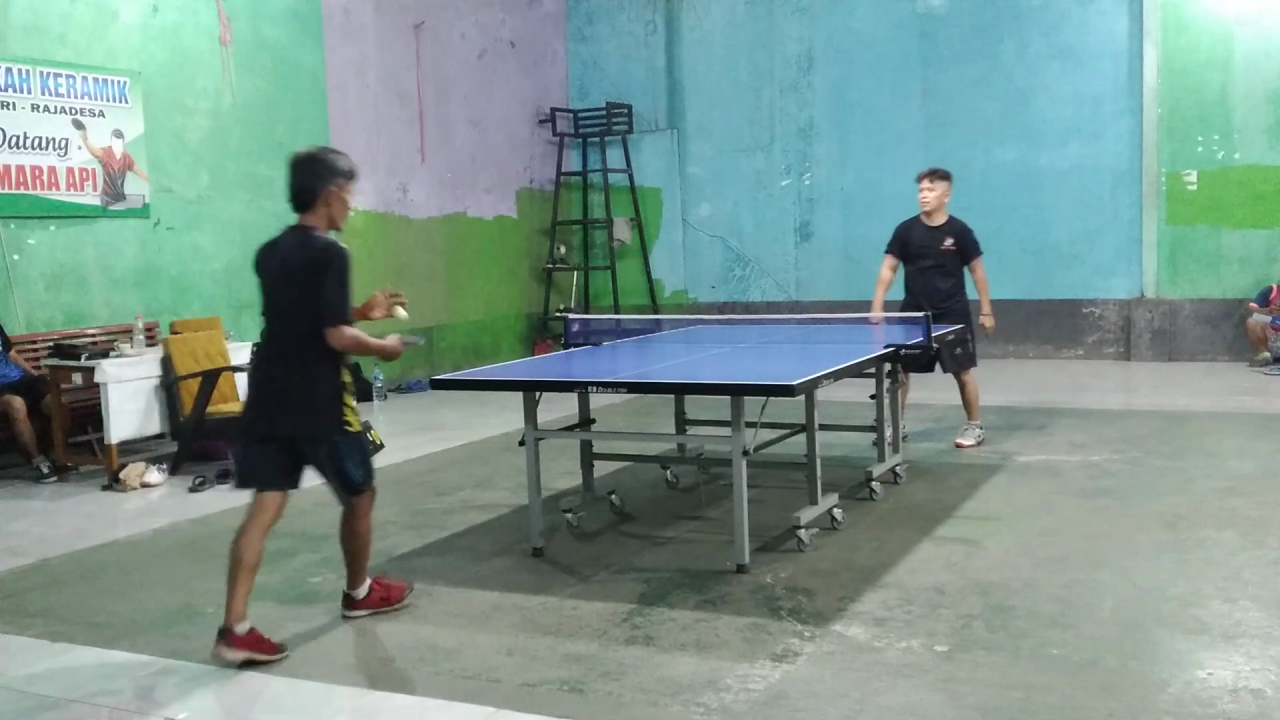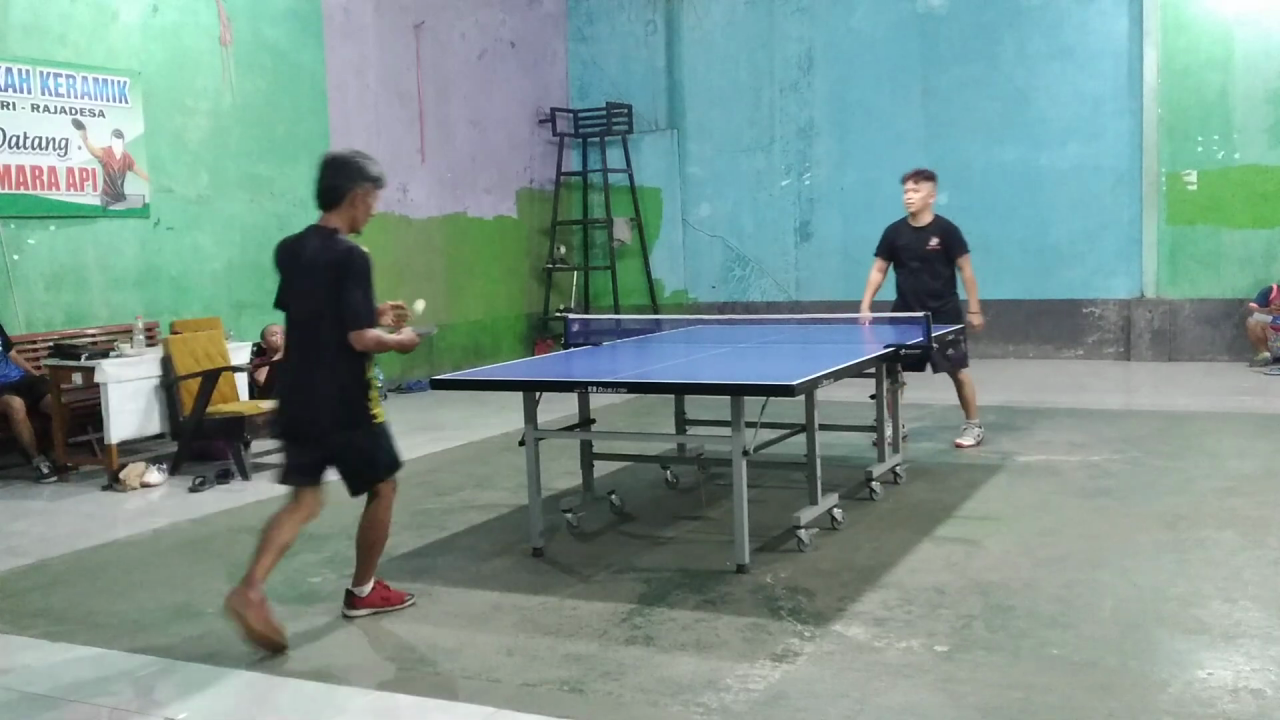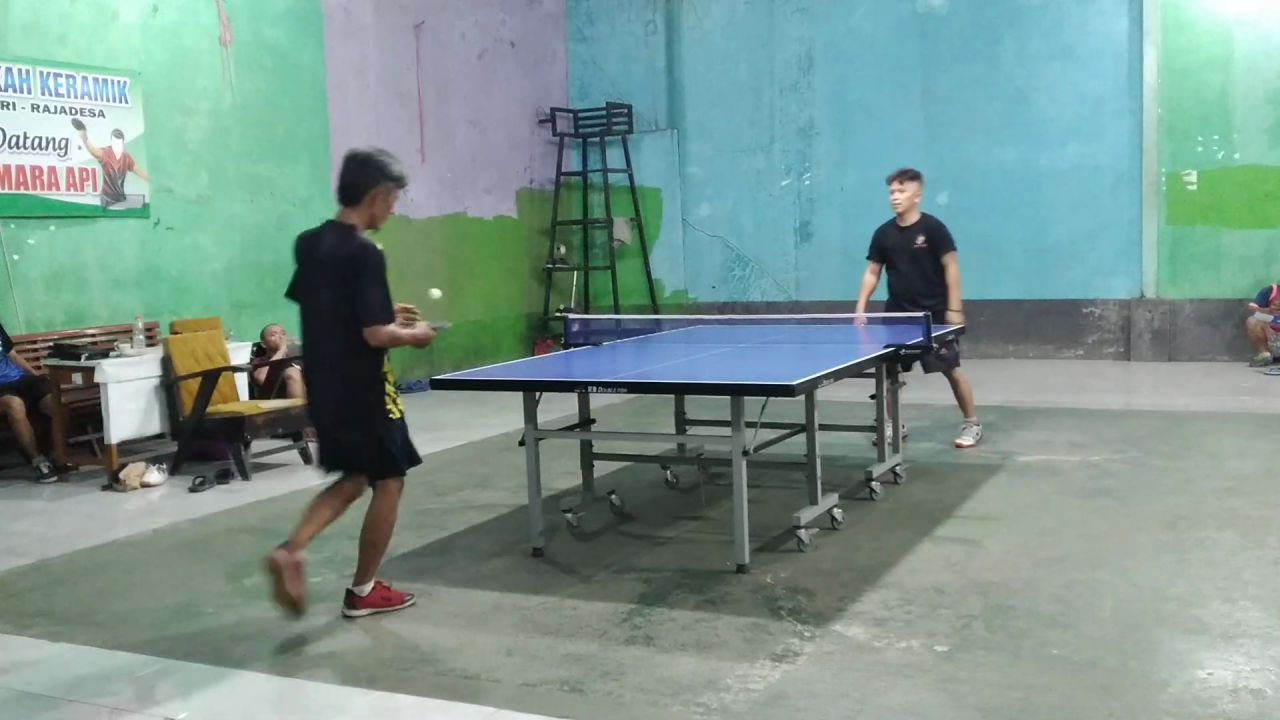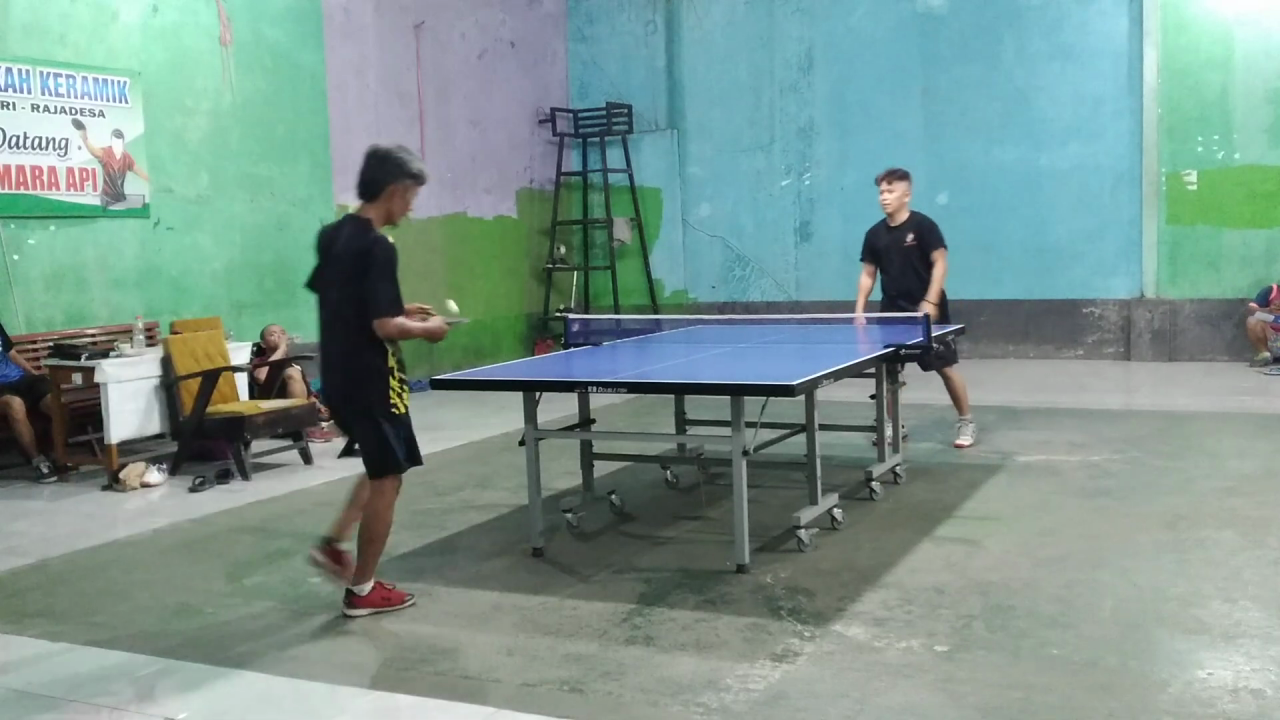
dt=0.1s
person 1, frame 1
left shoulder: (271, 252)
right shoulder: (328, 253)
right elbow: (335, 337)
left wrist: (359, 311)
right wrist: (382, 346)
left hip: (268, 401)
right hip: (320, 404)
left knee: (265, 508)
right knee: (360, 496)
left ankle: (235, 627)
right ankle: (359, 593)
person 1, frame 2
left shoulder: (291, 250)
right shoulder: (351, 257)
right elbow: (360, 339)
left wrist: (374, 317)
right wrist: (399, 341)
left hip: (296, 399)
right hip: (345, 400)
left knee: (302, 499)
right knee: (381, 489)
left ankle: (250, 590)
right ankle: (362, 591)
person 1, frame 3
left shoulder: (309, 244)
right shoulder: (365, 253)
right elbow: (373, 334)
left wrist: (385, 313)
right wrist: (414, 335)
left hip: (323, 389)
right hip: (362, 392)
left knee: (351, 480)
right knee: (389, 482)
left ankle: (289, 552)
right ankle: (363, 590)
person 1, frame 4
left shoulder: (333, 235)
right shoulder: (377, 247)
right elbow: (382, 327)
left wrist: (402, 312)
right wrist: (424, 329)
left hip: (341, 378)
right hip: (369, 382)
left knee: (381, 468)
right knee: (387, 479)
left ankle: (333, 543)
right ankle: (361, 590)
person 2, frame 1
left shoulder: (959, 231)
right shoulder: (906, 230)
left elbow: (977, 270)
right elbow: (888, 268)
left wrist: (986, 310)
right wrist: (877, 305)
left hip: (952, 314)
right hip: (913, 313)
left knee: (962, 370)
right knee: (899, 369)
left ankle: (974, 426)
right ankle: (896, 425)
person 2, frame 2
left shoulder: (946, 229)
right shoulder: (894, 232)
left elbow: (965, 268)
right elbow: (879, 270)
left wrist: (974, 309)
right wrist: (865, 305)
left hip: (943, 313)
right hip: (905, 312)
left knee: (957, 370)
left ankle: (973, 425)
right ankle: (894, 424)
person 2, frame 3
left shoulder: (933, 228)
right shoulder: (883, 233)
left elbow: (951, 267)
right elbow: (872, 272)
left wrist: (954, 307)
right wrist: (860, 307)
left hip: (934, 312)
right hip: (898, 312)
left knee: (951, 369)
left ankle: (971, 424)
right ankle: (893, 425)
person 2, frame 4
left shoulder: (923, 225)
right shoulder: (874, 234)
left elbow: (941, 264)
right elbow: (868, 274)
left wrist: (931, 302)
right wrist: (859, 309)
left hip: (928, 311)
right hip: (892, 312)
left knee: (946, 367)
left ankle: (966, 421)
right ankle: (894, 424)
